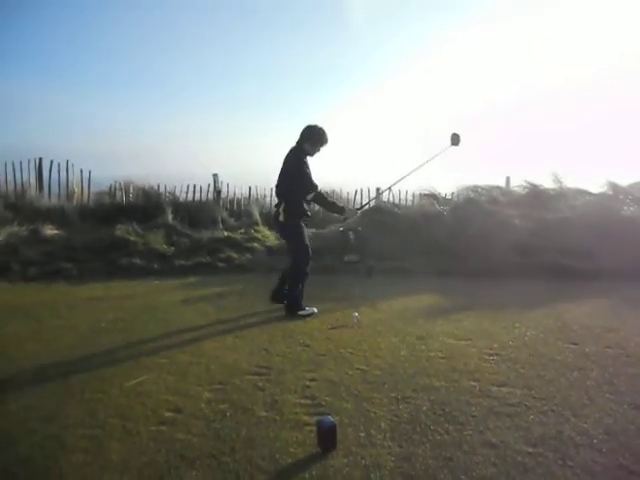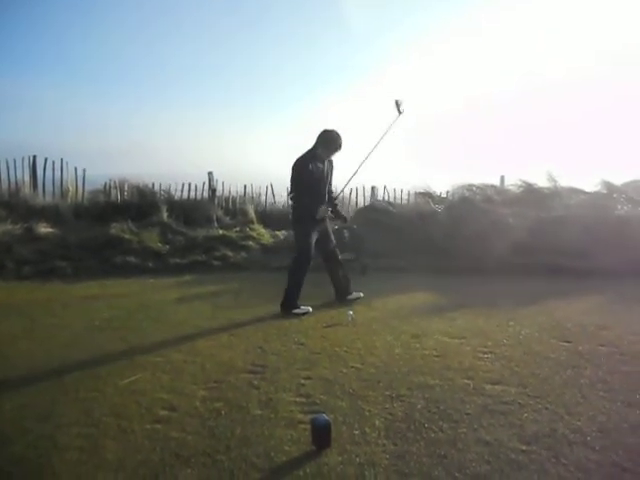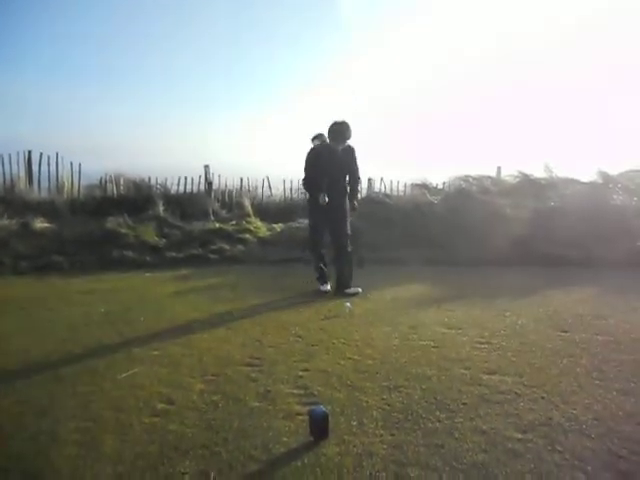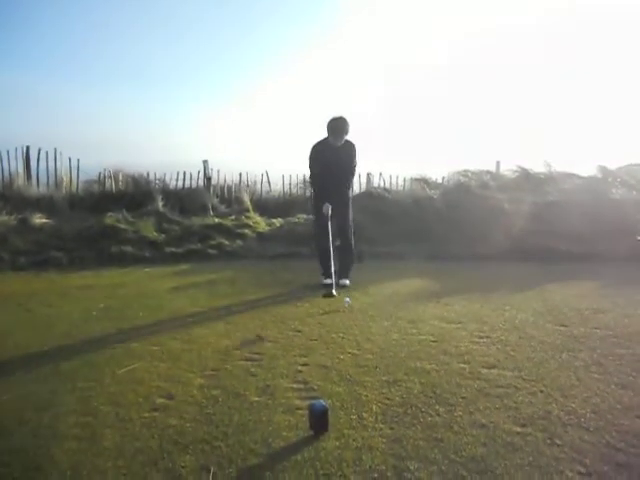
dt=0.4s
person 1, frame 1
left shoulder: (296, 158)
right shoulder: (297, 162)
right elbow: (314, 194)
right wrist: (342, 210)
left hip: (296, 215)
right hip: (291, 217)
left knee: (299, 258)
right knee: (302, 259)
left ankle: (280, 293)
right ankle: (294, 305)
person 1, frame 2
left shoulder: (328, 162)
right shoulder: (303, 164)
right elbow: (295, 195)
left wrist: (335, 210)
right wrist: (316, 209)
left hip: (321, 218)
right hip: (304, 218)
left knee: (332, 254)
right knee: (303, 258)
left ankle: (343, 292)
right ankle: (289, 304)
person 1, frame 3
left shoulder: (349, 152)
right shoulder: (316, 153)
left elbow: (354, 177)
right elbow: (307, 180)
left wrist: (353, 197)
right wrist: (317, 194)
left hip: (340, 202)
right hip: (318, 203)
left knee: (343, 243)
right knee: (316, 242)
left ankle: (344, 283)
right ankle: (323, 279)
person 1, frame 4
left shoulder: (350, 148)
right shoulder: (318, 149)
left elbow: (349, 175)
right elbow: (315, 178)
left wrist: (336, 198)
right wrist: (324, 201)
left hip: (342, 196)
right hip: (322, 197)
left knee: (346, 235)
right knee: (322, 235)
left ankle: (344, 274)
right ankle: (327, 273)
